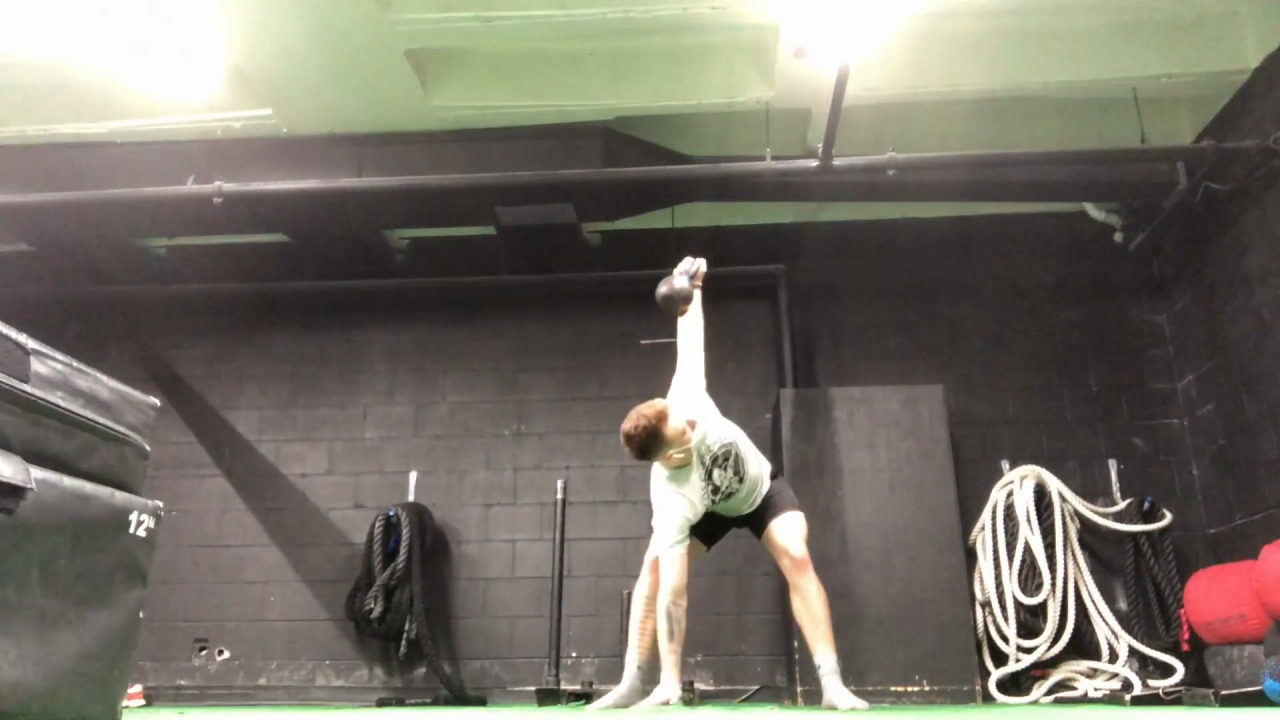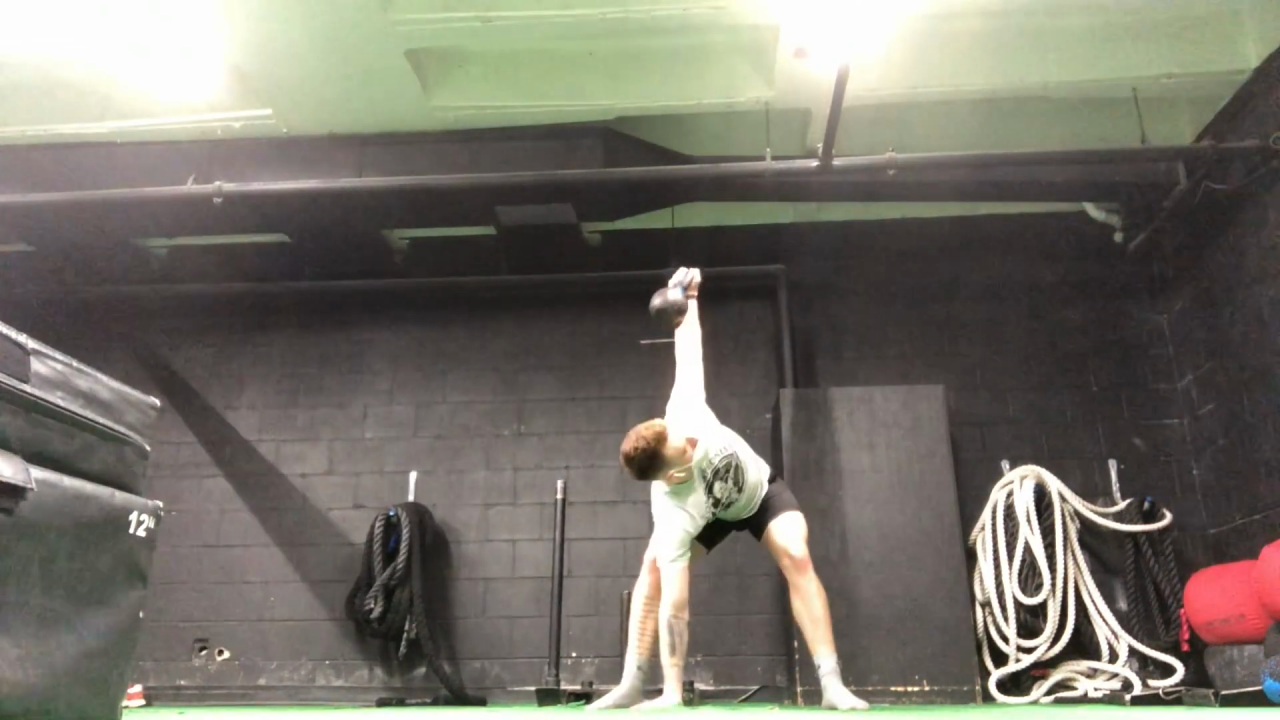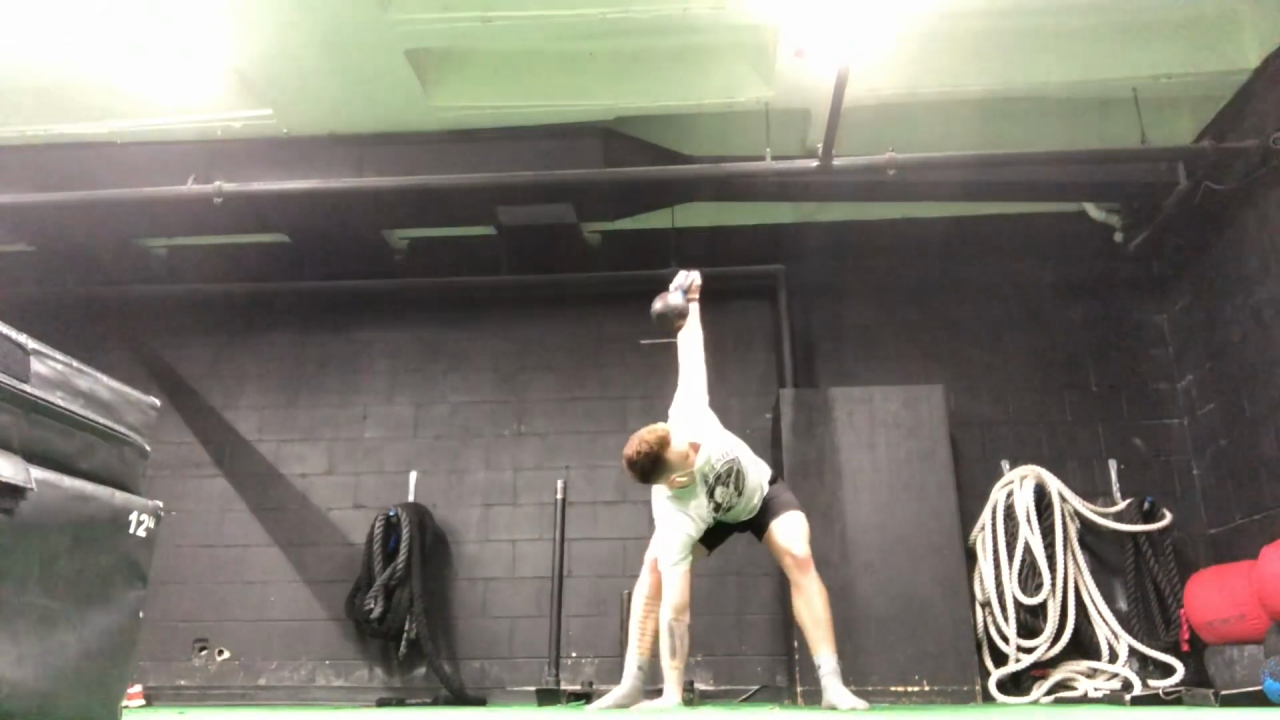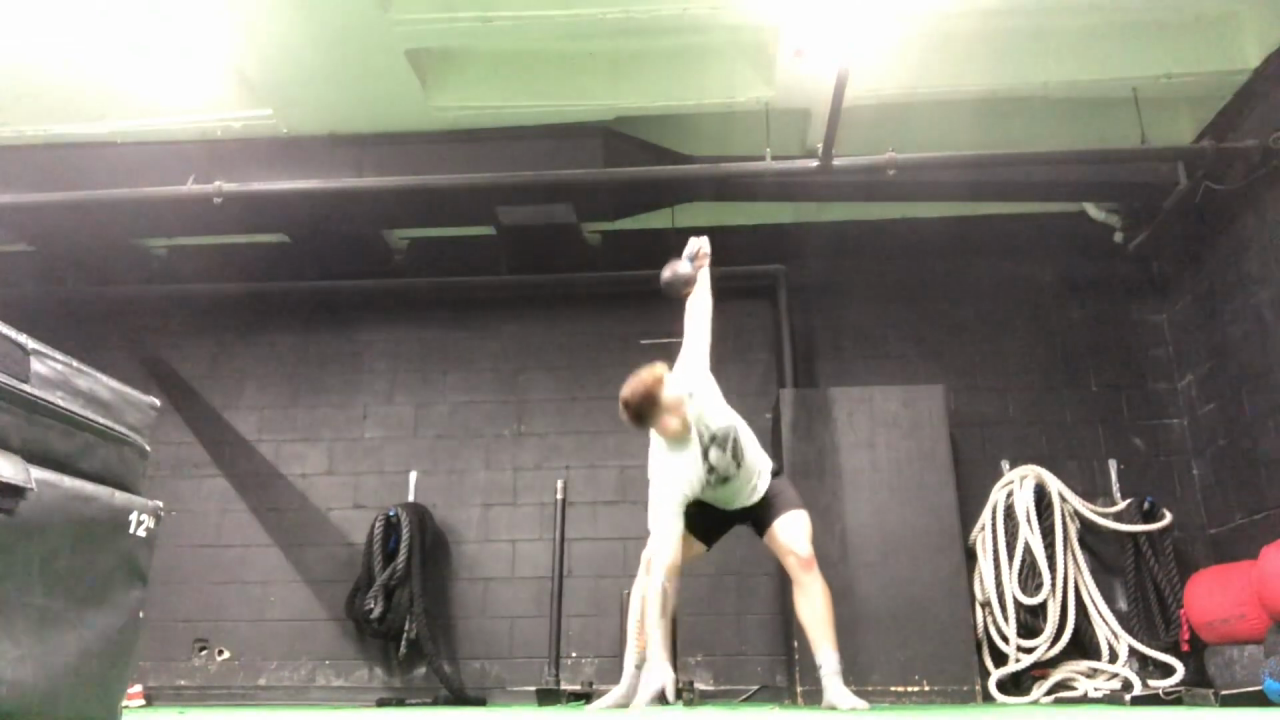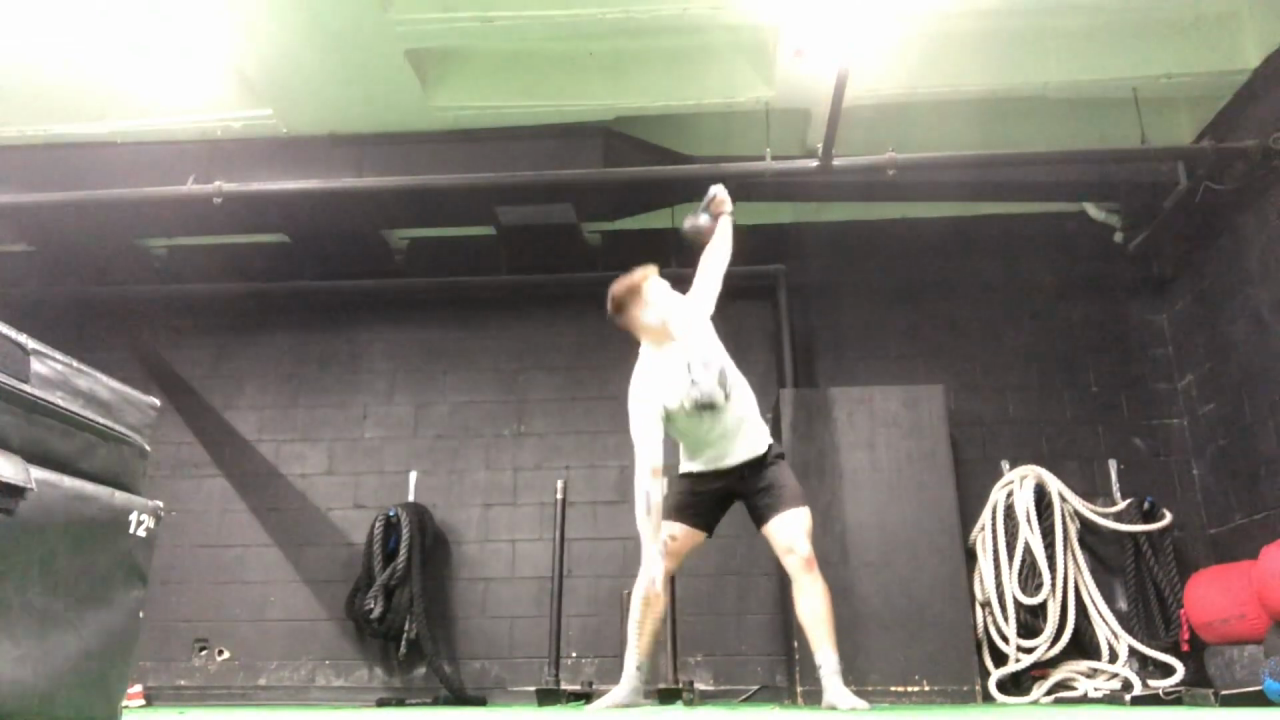
dt=0.3s
person 1, frame 1
left shoulder: (686, 401)
right shoulder: (672, 502)
left elbow: (689, 342)
right elbow: (673, 592)
left wrist: (693, 287)
right wrist: (671, 678)
left hip: (762, 486)
right hip: (712, 509)
left knee: (797, 558)
right knee: (654, 566)
left ankle: (832, 684)
right ankle: (633, 683)
person 1, frame 2
left shoulder: (684, 416)
right shoulder: (674, 514)
left elbow: (688, 354)
right elbow: (675, 605)
left wrist: (689, 299)
right wrist: (672, 690)
left hip: (761, 487)
right hip: (712, 512)
left knee: (796, 557)
right knee: (654, 567)
left ankle: (831, 683)
right ankle: (633, 683)
person 1, frame 3
left shoulder: (688, 420)
right shoulder: (676, 518)
left elbow: (691, 357)
right elbow: (675, 608)
left wrist: (690, 300)
right wrist: (672, 692)
left hip: (762, 489)
right hip: (717, 515)
left knee: (799, 557)
right knee: (655, 567)
left ankle: (832, 683)
right ankle: (633, 683)
person 1, frame 4
left shoulder: (691, 382)
right shoulder: (668, 471)
left elbow: (697, 321)
right elbow: (662, 568)
left wrist: (700, 268)
right wrist: (659, 658)
left hip: (763, 484)
right hip: (708, 502)
left knee: (802, 557)
right knee: (650, 564)
left ankle: (833, 684)
right ankle: (632, 683)
person 1, frame 5
left shoulder: (688, 318)
right shoulder: (647, 387)
left elbow: (714, 265)
right elbow: (648, 473)
right wrist: (651, 560)
left hip: (760, 458)
right hip: (703, 473)
left knee: (800, 554)
right knee: (658, 559)
left ankle: (832, 683)
right ankle: (632, 682)
